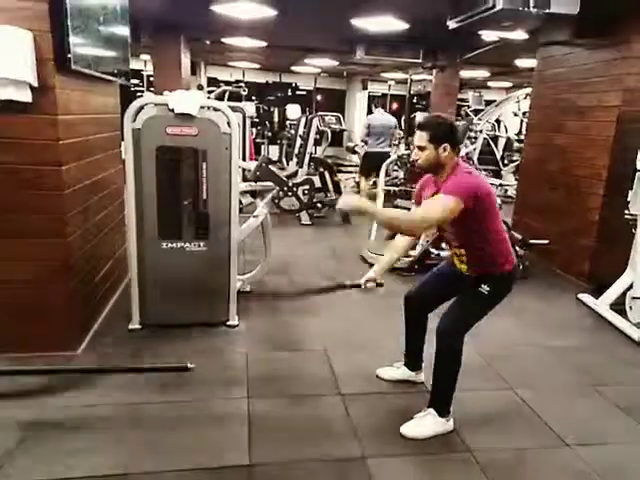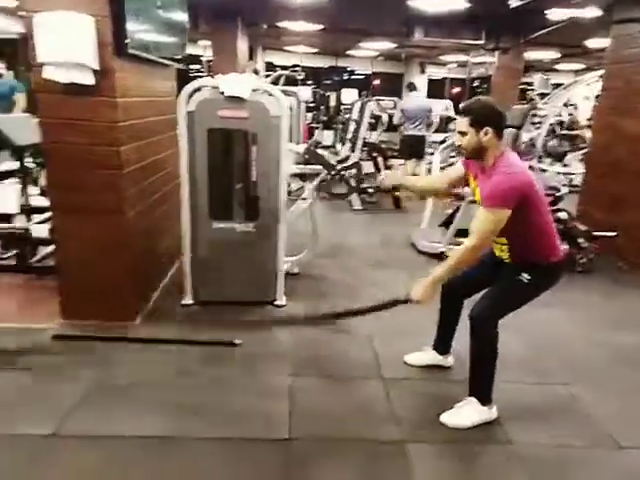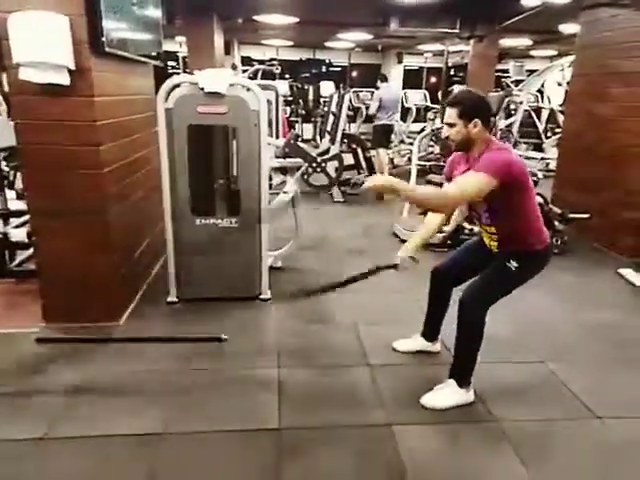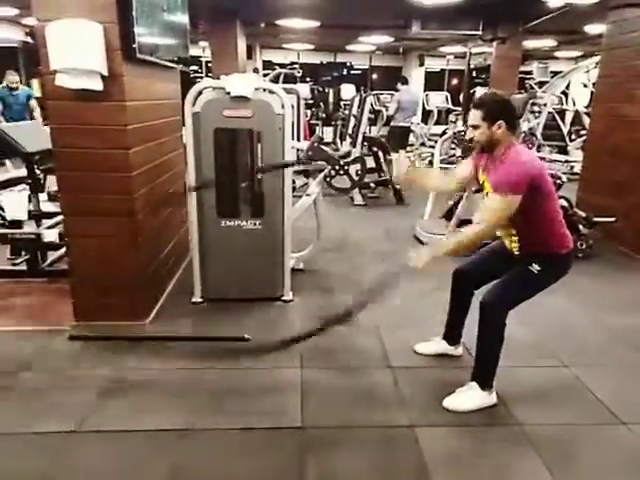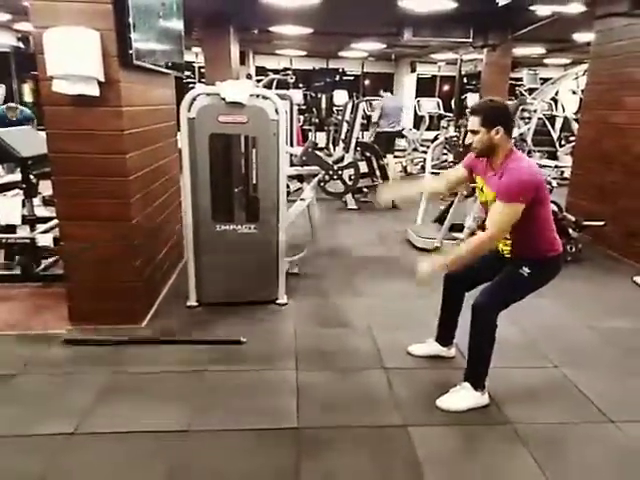
dt=0.7s
person 1, frame 1
left shoulder: (465, 183)
right shoulder: (430, 180)
left elbow: (420, 225)
right elbow: (410, 231)
left wrist: (363, 206)
right wrist: (380, 267)
left hip: (493, 274)
right hip: (462, 263)
left knee: (448, 330)
right knee: (414, 300)
left ankle: (440, 415)
right ankle: (412, 367)
person 1, frame 2
left shoulder: (506, 180)
right shoulder: (476, 162)
left elbow: (474, 246)
right elbow: (443, 184)
left wrist: (429, 282)
right wrist: (400, 180)
left hip: (539, 264)
right hip: (505, 252)
left knee: (483, 316)
right knee: (453, 288)
left ankle: (482, 404)
right ankle: (441, 352)
person 1, frame 3
left shoulder: (499, 161)
right shoulder: (459, 158)
left elbow: (449, 201)
right elbow: (442, 210)
left wrist: (393, 185)
right wrist: (412, 244)
left hip: (527, 250)
right hip: (494, 239)
left knee: (472, 302)
right knee: (442, 275)
left ankle: (460, 386)
right ankle: (429, 338)
person 1, frame 4
left shoulder: (518, 168)
right shoulder: (485, 154)
left elbow: (485, 228)
right elbow: (451, 183)
left wrist: (433, 252)
right wrist: (415, 174)
left hip: (550, 254)
right hip: (517, 243)
left knee: (493, 302)
right knee: (464, 276)
left ankle: (483, 389)
right ankle: (451, 342)
person 1, frame 5
left shoulder: (520, 176)
right shoulder: (480, 160)
left elbow: (489, 236)
right elbow: (443, 183)
left wrist: (439, 262)
right wrist: (401, 189)
left hip: (539, 258)
right hip: (508, 248)
left knee: (484, 305)
right knee: (455, 279)
left ankle: (475, 389)
right ankle: (443, 343)
